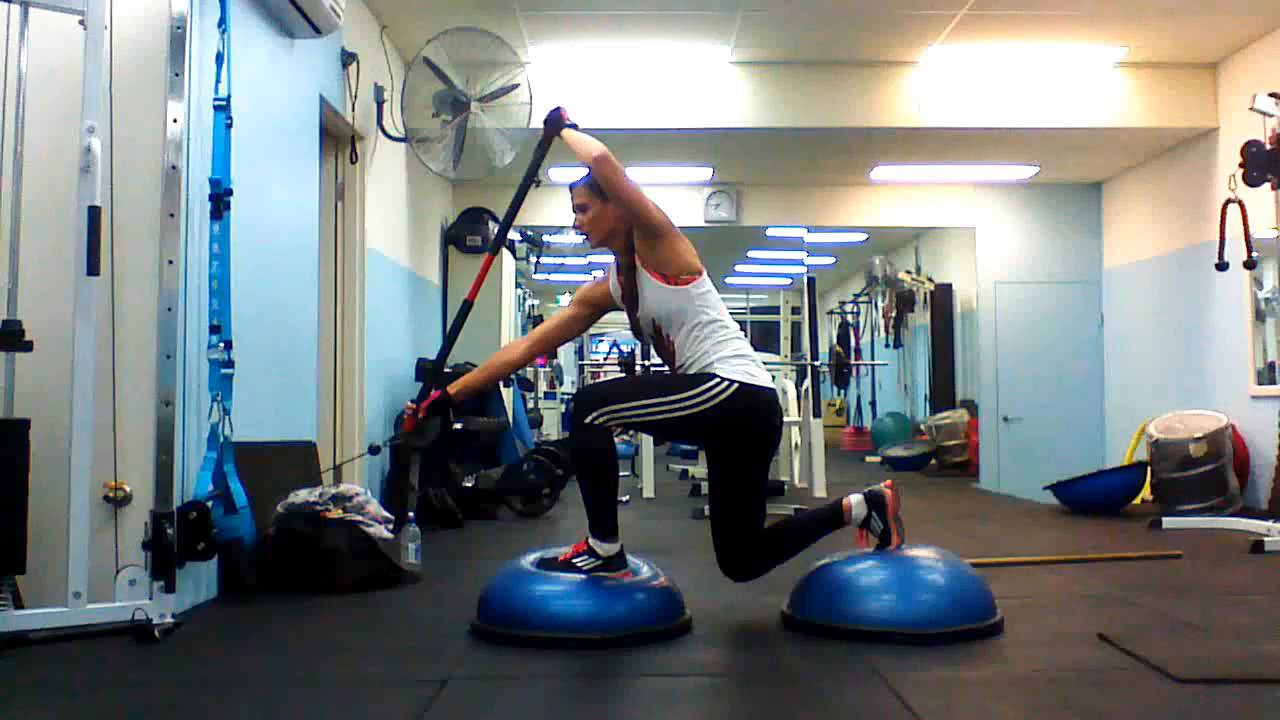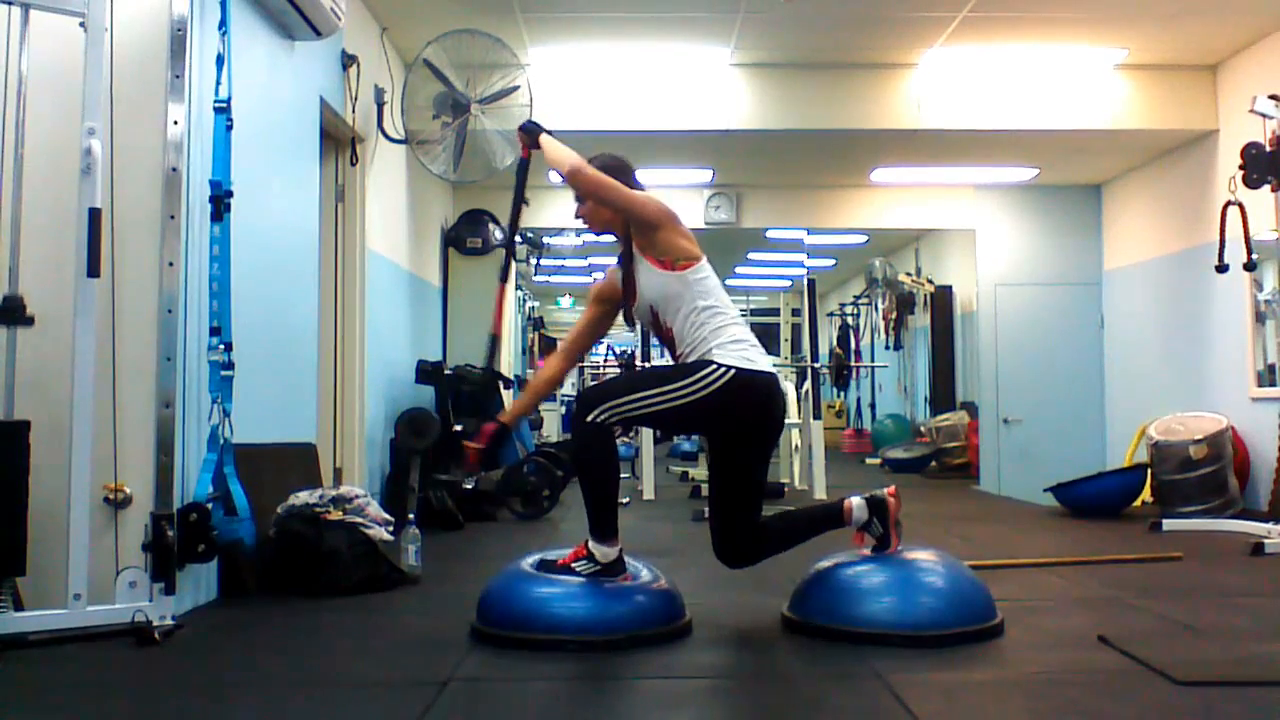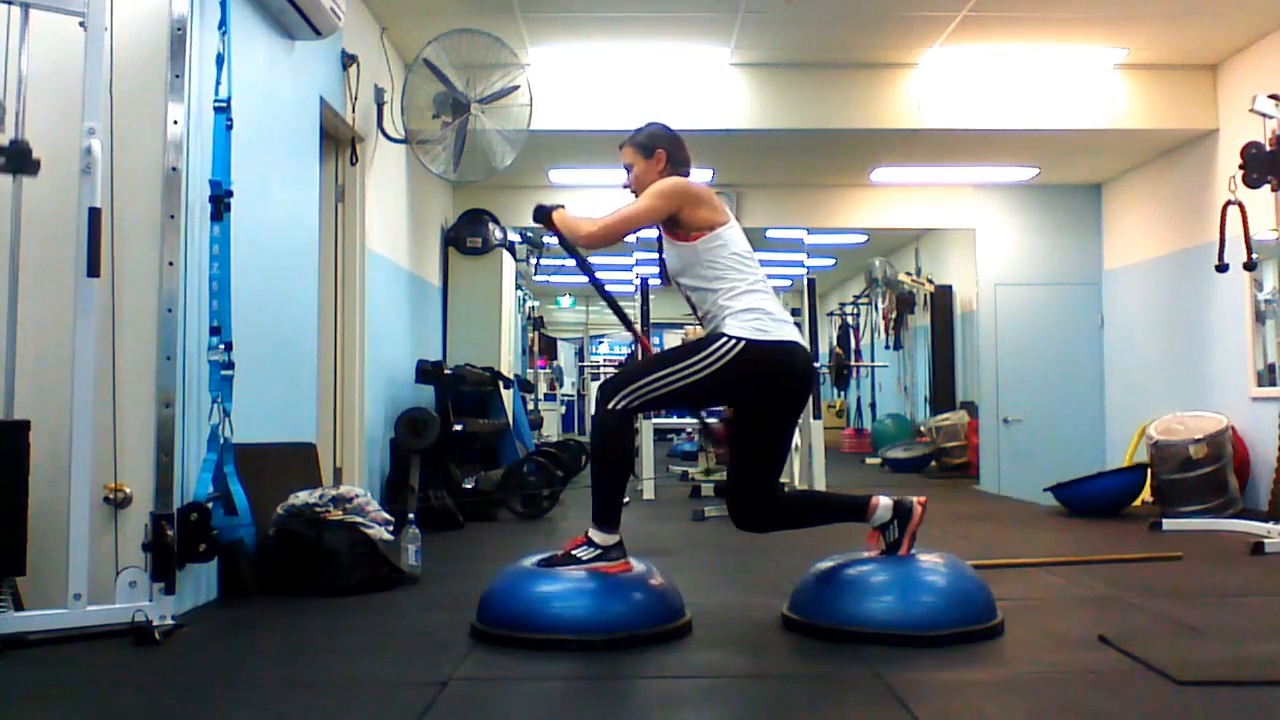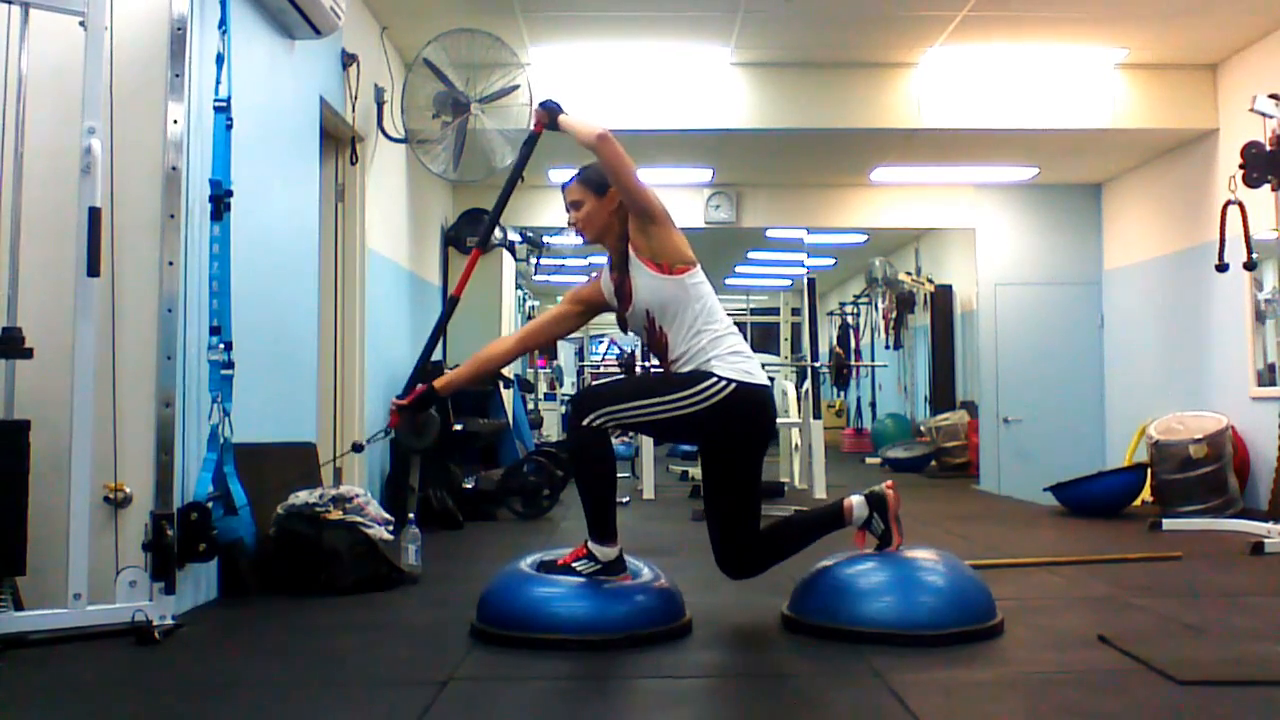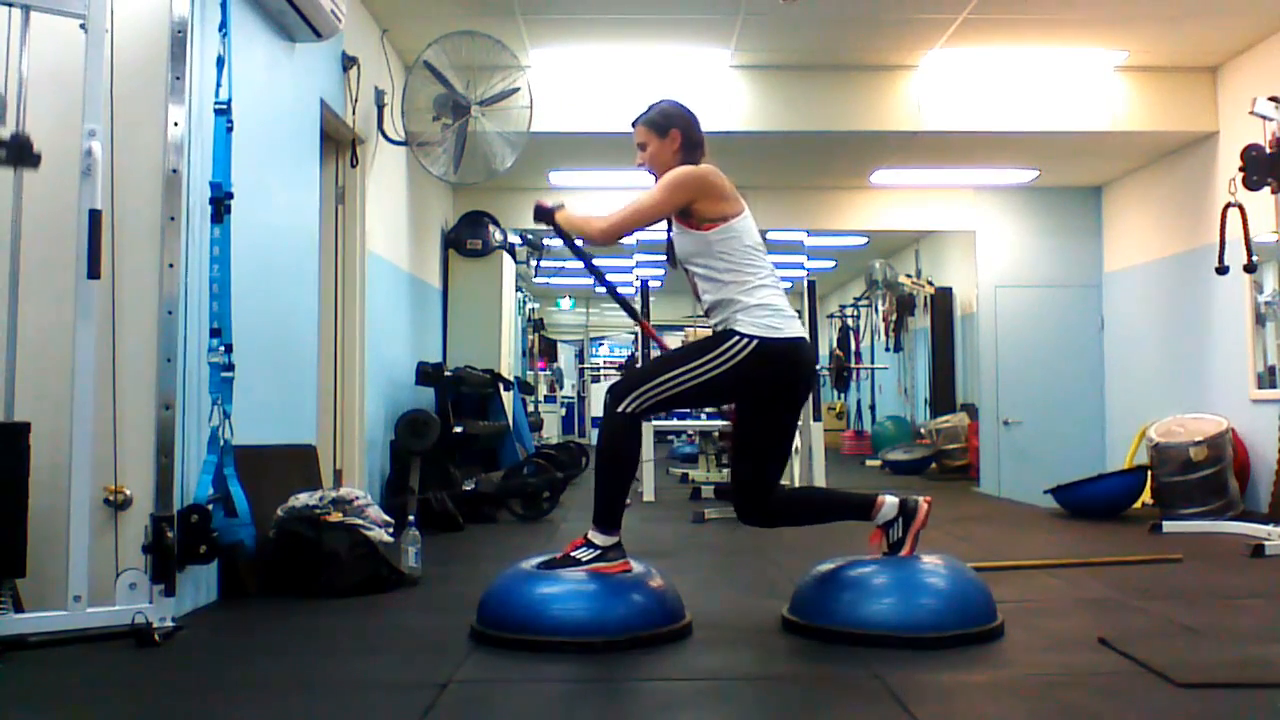
dt=1s
person 1, frame 1
left shoulder: (659, 241)
right shoulder: (605, 290)
left elbow: (603, 162)
right elbow: (526, 347)
left wrist: (564, 129)
right wrist: (447, 394)
left hip: (739, 395)
right hip: (735, 407)
left knee: (591, 406)
right knee: (742, 561)
left ankle: (604, 549)
right ankle: (863, 506)
person 1, frame 2
left shoulder: (655, 221)
right shoulder: (613, 284)
left elbow: (578, 172)
right elbow: (562, 359)
left wrist: (540, 137)
right wrist: (501, 424)
left hip: (737, 383)
right hip: (752, 396)
left knee: (594, 409)
right knee: (737, 546)
left ankle: (604, 554)
right ankle: (867, 509)
person 1, frame 3
left shoulder: (680, 191)
right shoulder: (686, 229)
left elbow: (593, 234)
left wrist: (554, 214)
right wrist: (728, 410)
left hip: (754, 348)
right hip: (786, 361)
left knee: (614, 397)
right knee: (753, 509)
left ankle: (604, 543)
right ankle: (888, 510)
person 1, frame 4
left shoulder: (653, 231)
right shoulder: (599, 292)
left elbow: (603, 141)
right elbow: (514, 343)
left wrist: (557, 118)
right wrist: (434, 388)
left hip: (735, 391)
right hip: (727, 403)
left knee: (586, 411)
right knee: (739, 559)
left ankle: (603, 554)
right ankle: (862, 507)
person 1, frame 5
left shoulder: (694, 180)
right shoulder: (699, 197)
left elbow: (605, 230)
left wrist: (556, 215)
right wrist: (732, 390)
left hip: (760, 343)
right hip: (785, 353)
left knee: (624, 400)
right knee: (755, 503)
left ankle: (603, 544)
right ankle: (894, 509)
